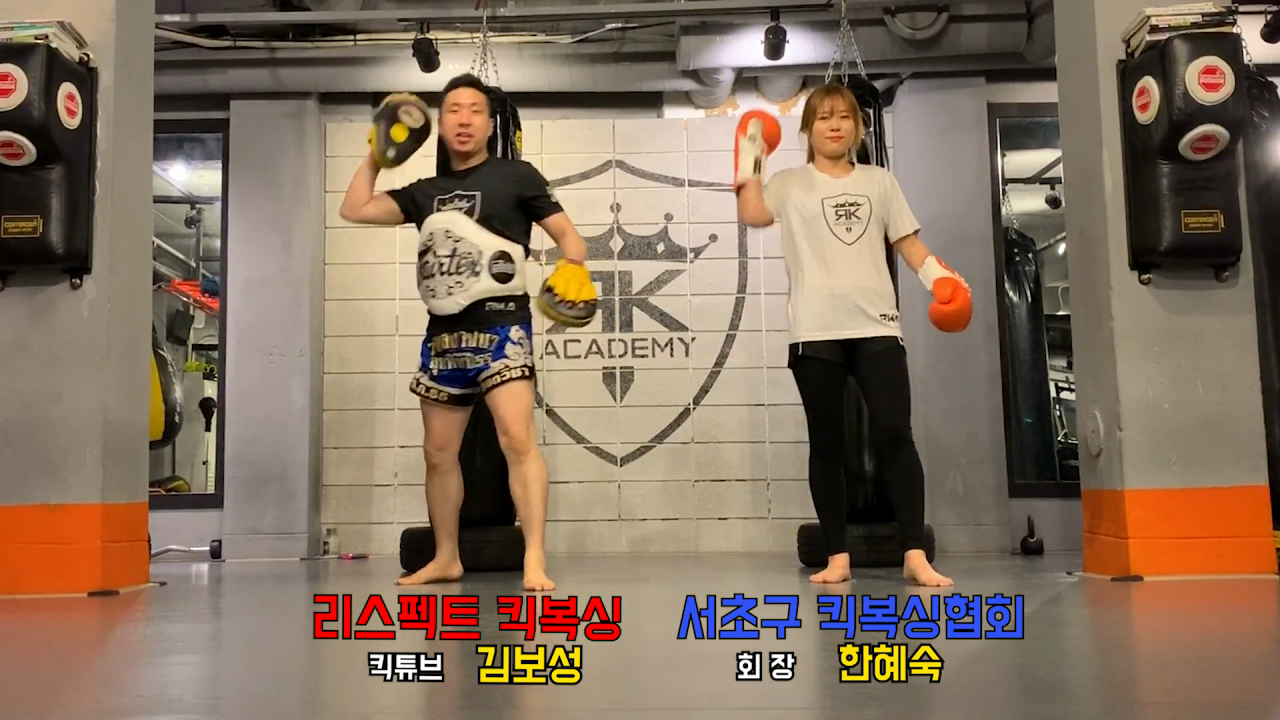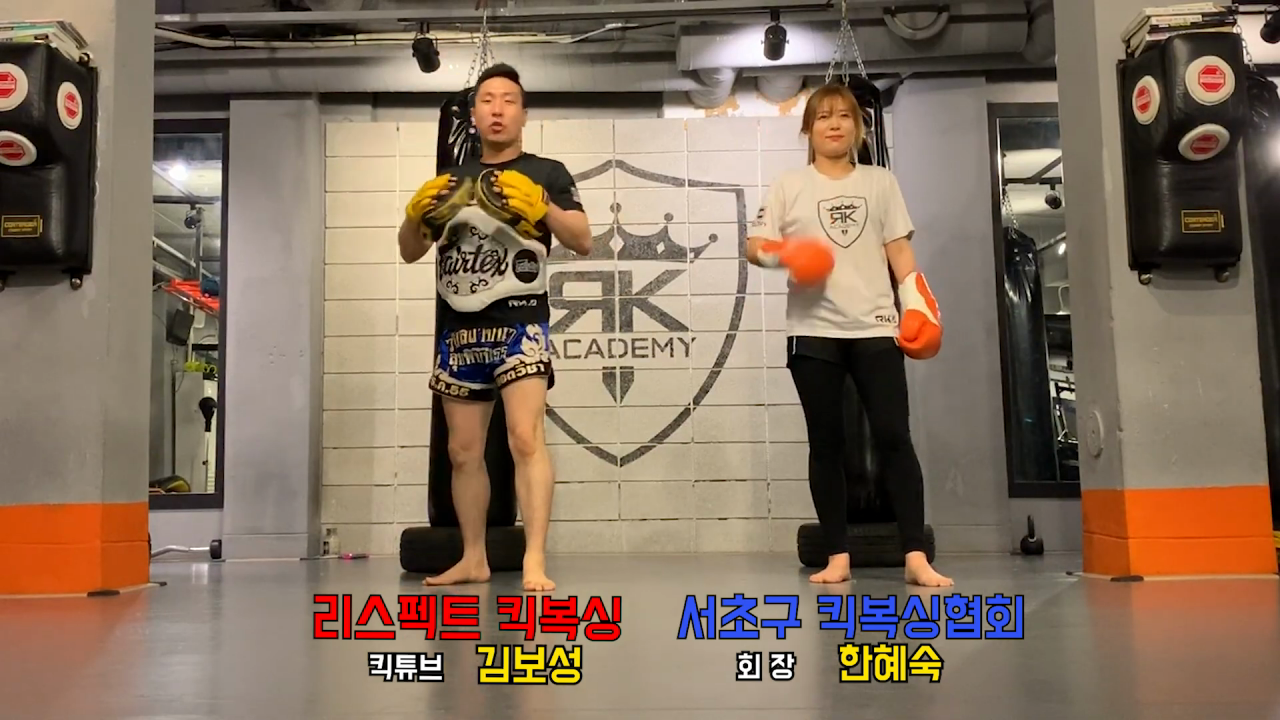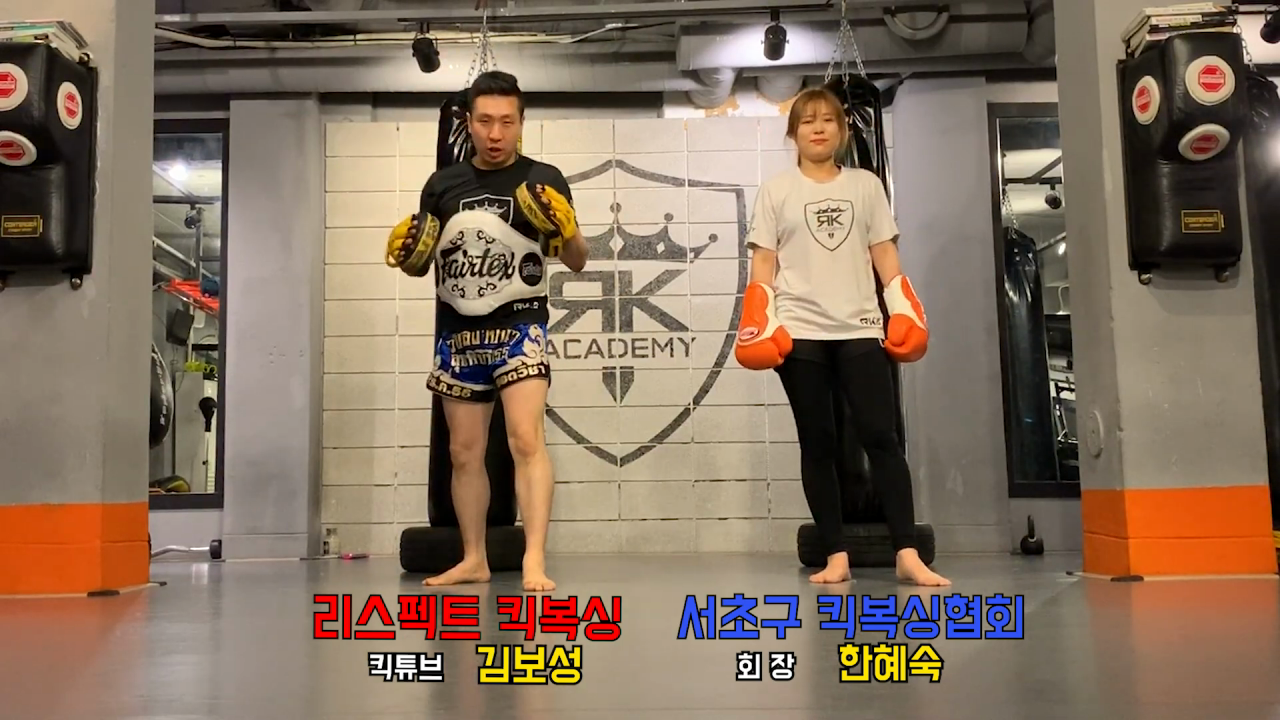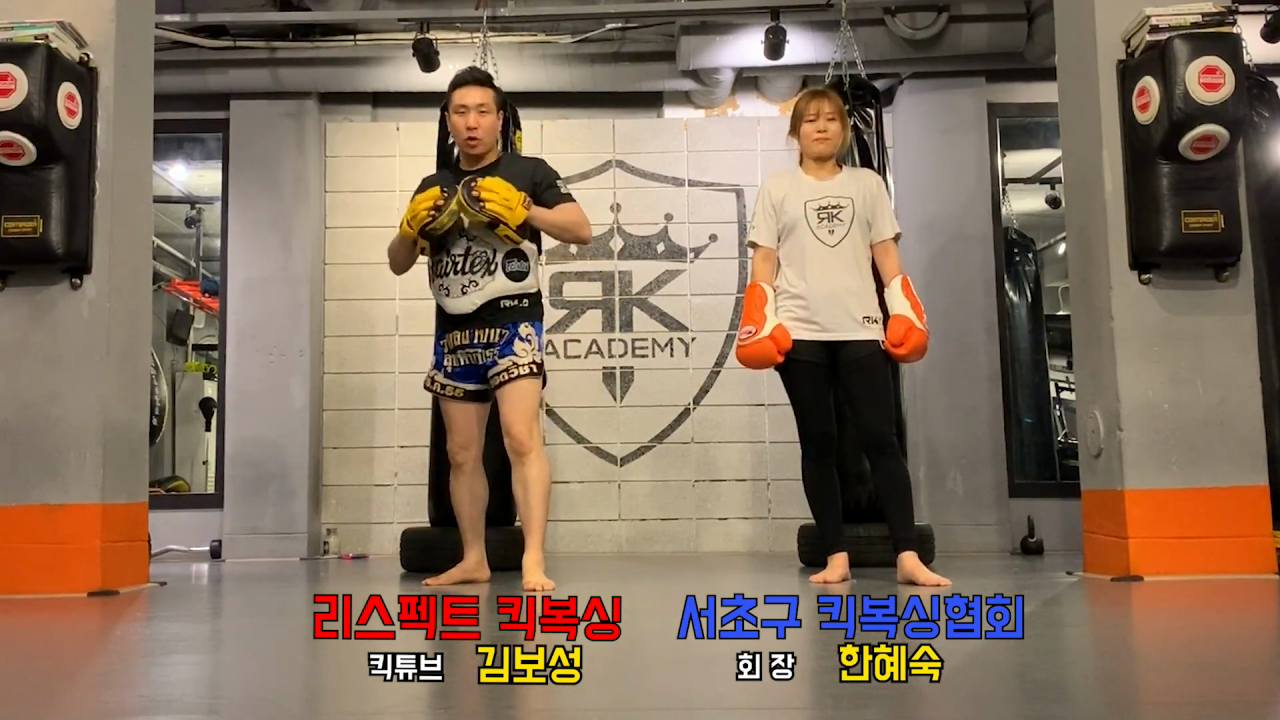
dt=1s
person 1, frame 1
left shoulder: (516, 176)
right shoulder: (427, 192)
left elbow: (567, 233)
right elbow: (354, 210)
left wrist: (573, 270)
right wrist: (377, 151)
left hip: (500, 326)
right hip: (444, 334)
left knee: (517, 439)
right knee: (439, 453)
left ankle: (535, 561)
right ankle: (446, 557)
person 1, frame 2
left shoulder: (545, 172)
right shoulder: (454, 179)
left elbow: (582, 242)
right elbow: (410, 251)
left wrist: (538, 207)
right wrist: (418, 213)
left hip: (519, 325)
right hip: (459, 331)
left knee: (526, 439)
right knee: (463, 452)
left ankle: (535, 563)
right ankle: (473, 559)
person 1, frame 3
left shoulder: (544, 178)
right shoulder: (443, 184)
left elbow: (578, 261)
right elbow: (420, 265)
left wrist: (564, 228)
right wrist: (404, 250)
left hip: (519, 326)
right hip: (458, 334)
left knee: (526, 439)
right knee: (464, 452)
left ankle: (534, 561)
right ankle: (473, 559)
person 1, frame 4
left shoulder: (529, 171)
right shoulder: (434, 187)
left elbow: (582, 230)
right elbow: (398, 264)
left wrist: (520, 209)
right wrist: (412, 225)
left hip: (512, 322)
right hip: (454, 331)
left knee: (521, 438)
right knee: (461, 452)
left ankle: (533, 561)
right ankle: (473, 560)
person 2, frame 1
left shoulder: (880, 181)
right shoulder: (790, 183)
left elbow: (909, 243)
right elbow: (753, 214)
left wrist: (942, 280)
right wrist: (749, 156)
left hip: (877, 328)
right hip: (814, 333)
left knee: (894, 434)
right knee: (826, 443)
left ankle: (915, 554)
right ankle: (837, 556)
person 2, frame 2
left shoulder: (881, 182)
right shoulder: (792, 188)
left elbow: (899, 250)
right elbow: (754, 246)
left wrist: (919, 307)
right wrist: (783, 252)
left hip: (875, 327)
right hip: (813, 330)
left knee: (894, 437)
right knee: (826, 443)
left ankle: (915, 555)
right ankle: (837, 556)
person 2, frame 3
left shoulder: (866, 184)
right shoulder: (776, 190)
left elbow: (884, 253)
right elbow: (764, 261)
left wrist: (903, 312)
right wrist: (761, 321)
left hip: (860, 329)
right hip: (799, 332)
left knee: (881, 435)
right knee: (817, 443)
left ankle: (907, 554)
right ankle: (836, 556)
person 2, frame 4
left shoulder: (867, 184)
right shoulder: (777, 189)
left elbow: (886, 252)
right elbow: (764, 260)
left wrist: (903, 312)
right wrist: (761, 319)
left hip: (860, 330)
right hip: (799, 333)
left knee: (881, 438)
right knee: (818, 443)
left ankle: (907, 556)
right ankle: (836, 556)
